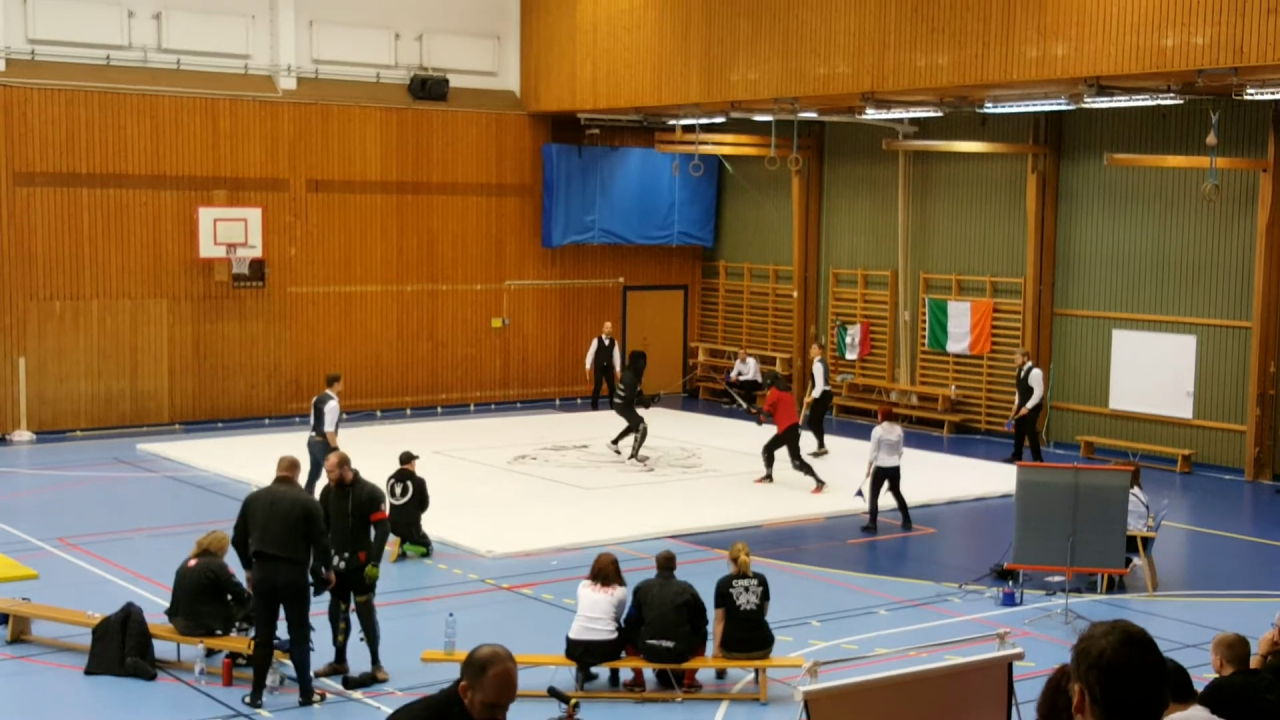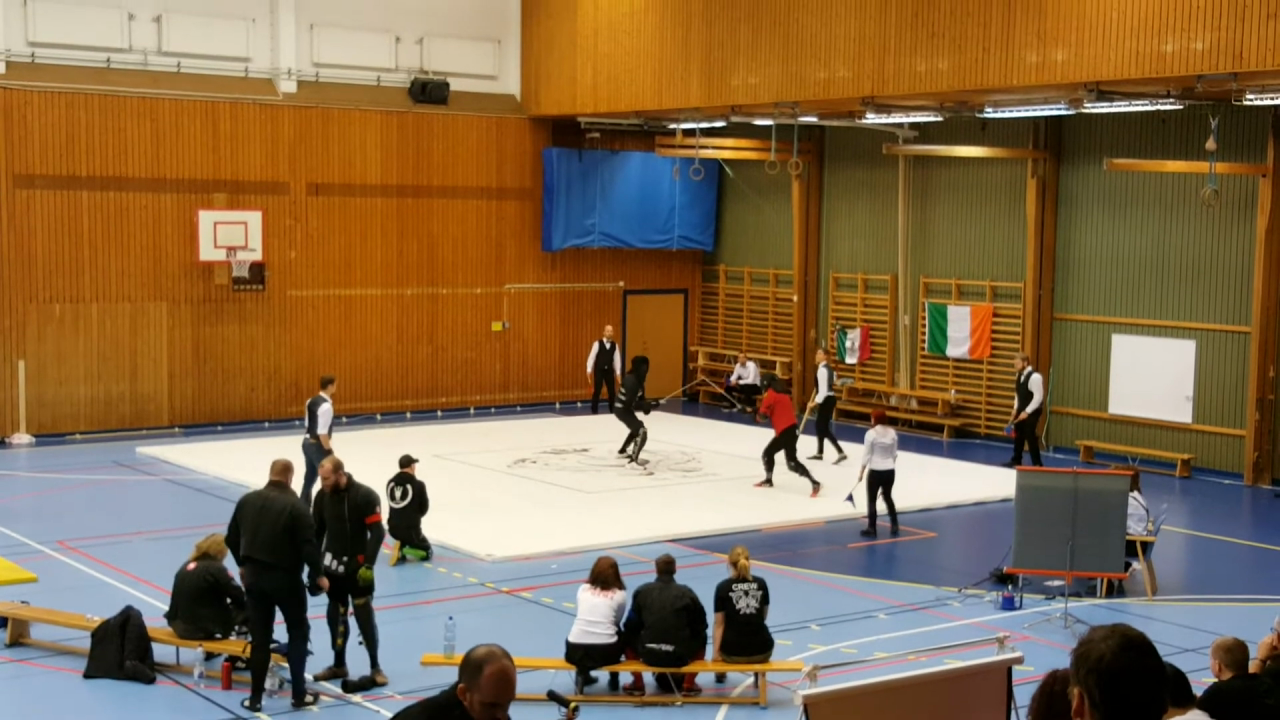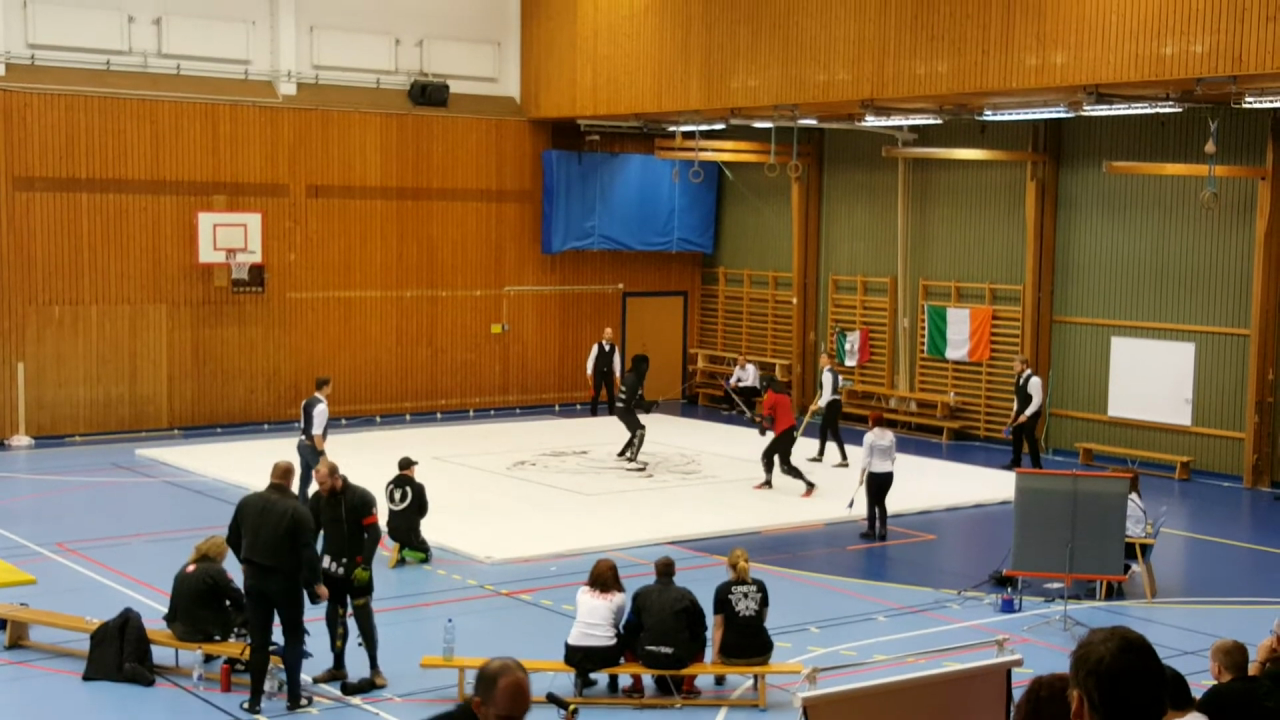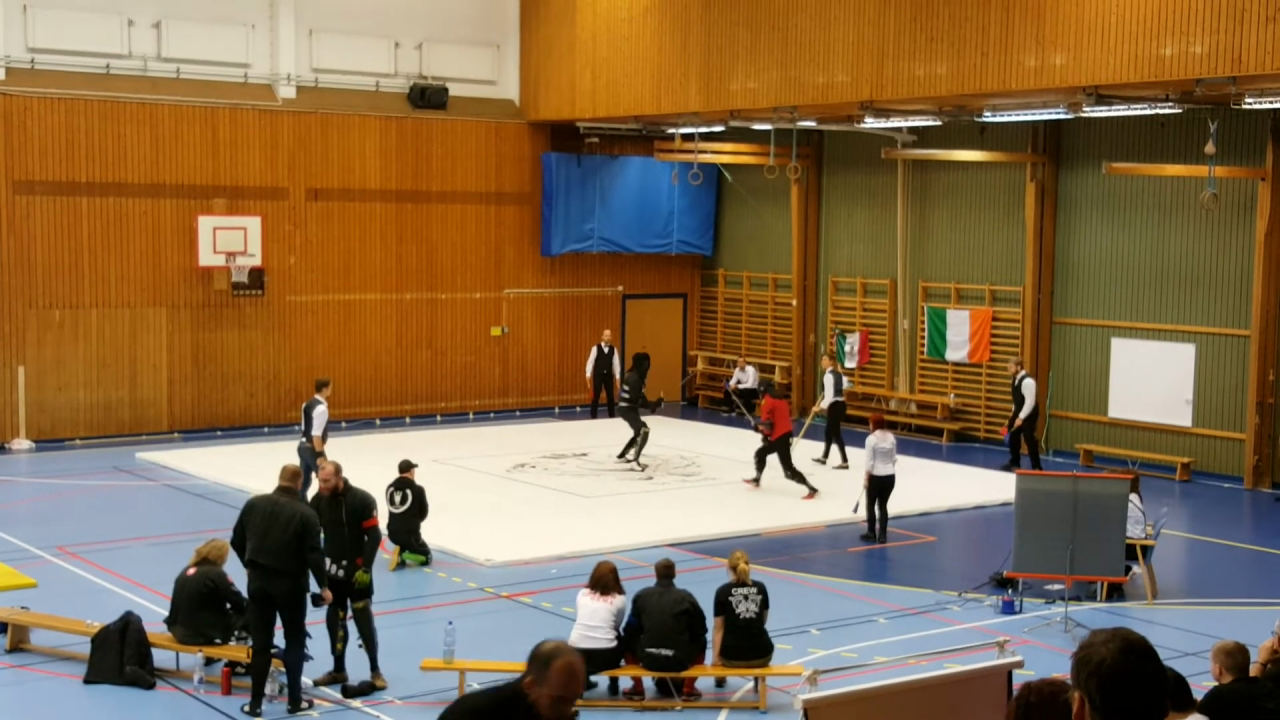
dt=0.2s
person 1, frame 1
left shoulder: (253, 499)
right shoulder: (306, 502)
left elbow: (238, 539)
right elbow: (320, 540)
left wrist: (248, 568)
right wrist: (327, 569)
left hip: (262, 572)
right hip: (293, 574)
left knee: (263, 635)
right knee: (299, 634)
left ankle: (255, 694)
right ankle: (307, 693)
person 1, frame 2
left shoulder: (246, 501)
right shoulder: (296, 506)
left elbow: (231, 539)
right elbow: (308, 546)
left wrist: (243, 565)
right wrist: (318, 575)
left hip: (255, 576)
right hip: (286, 578)
left knee: (260, 638)
right knee: (298, 633)
left ankle: (255, 697)
right ankle: (299, 694)
person 1, frame 3
left shoulder: (247, 502)
right shoulder: (297, 510)
left elbow: (232, 539)
right elbow: (307, 551)
right wrist: (317, 583)
left hip: (254, 579)
right hip: (286, 581)
left knee: (259, 641)
right knee: (294, 637)
left ankle: (255, 700)
right ankle: (294, 697)
person 1, frame 4
left shoulder: (253, 504)
right shoulder: (305, 514)
left elbow: (237, 541)
right elbow: (314, 554)
right wrist: (323, 587)
left hip: (258, 581)
right hip: (290, 584)
left knee: (260, 643)
right knee: (295, 641)
left ankle: (255, 702)
right ankle: (295, 701)
person 2, frame 1
left shoulder: (371, 493)
right shoulder: (329, 491)
left elbow: (382, 529)
right elbow: (321, 526)
left wrist: (375, 562)
left hip: (360, 563)
right hip: (335, 562)
left knee: (366, 612)
right knee: (337, 611)
left ankle: (376, 664)
right ankle: (339, 662)
person 2, frame 2
left shoulder: (365, 496)
right shoulder: (323, 496)
left elbow: (377, 533)
right elbow: (317, 531)
left wrist: (369, 565)
left hip: (357, 566)
right hip: (332, 565)
left knee: (364, 616)
right knee: (336, 615)
left ankle: (375, 667)
right ankle: (339, 665)
person 2, frame 3
left shoulder: (362, 497)
right shoulder: (318, 499)
left elbow: (374, 534)
right elbow: (310, 533)
left wrist: (365, 566)
left hip: (356, 567)
right hip: (330, 567)
left knee: (364, 617)
right knee: (334, 617)
left ankle: (374, 669)
right ankle: (338, 668)
person 2, frame 4
left shoulder: (362, 500)
right shoulder: (318, 501)
left elbow: (374, 536)
left wrist: (366, 569)
left hip: (356, 569)
right hip: (331, 570)
left knee: (364, 620)
right knee: (335, 619)
left ankle: (375, 671)
right ankle: (338, 671)
